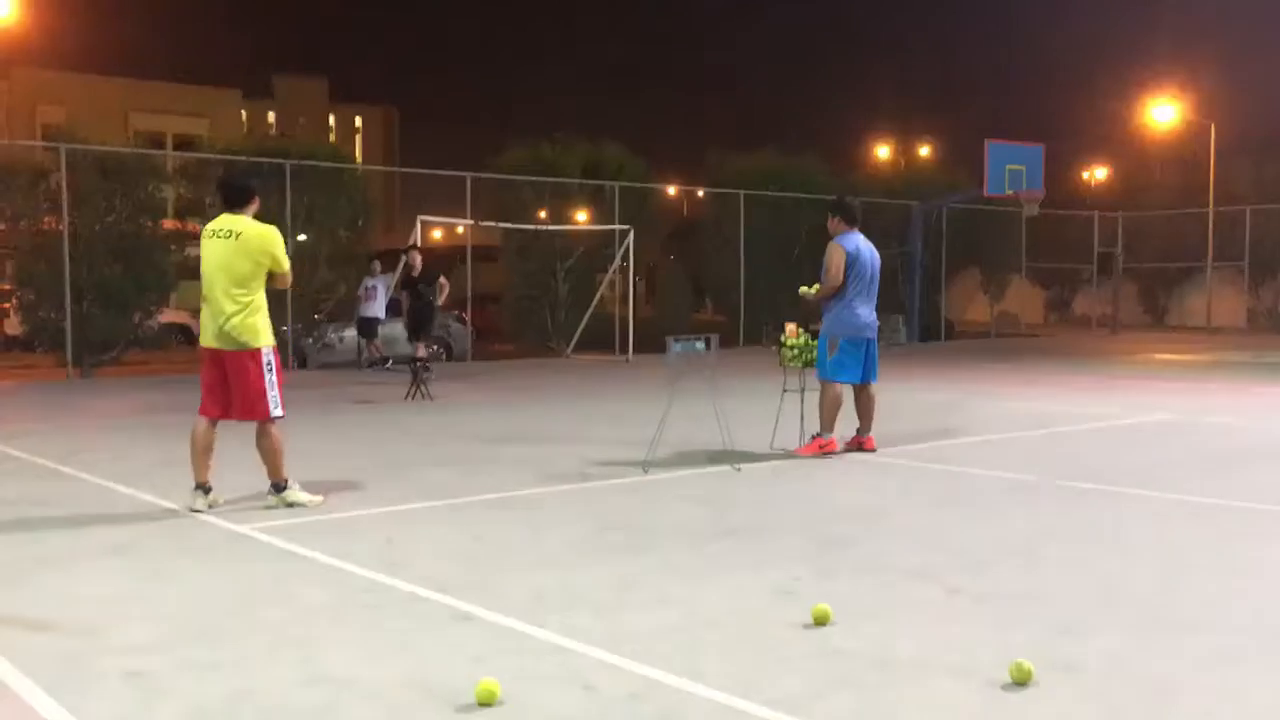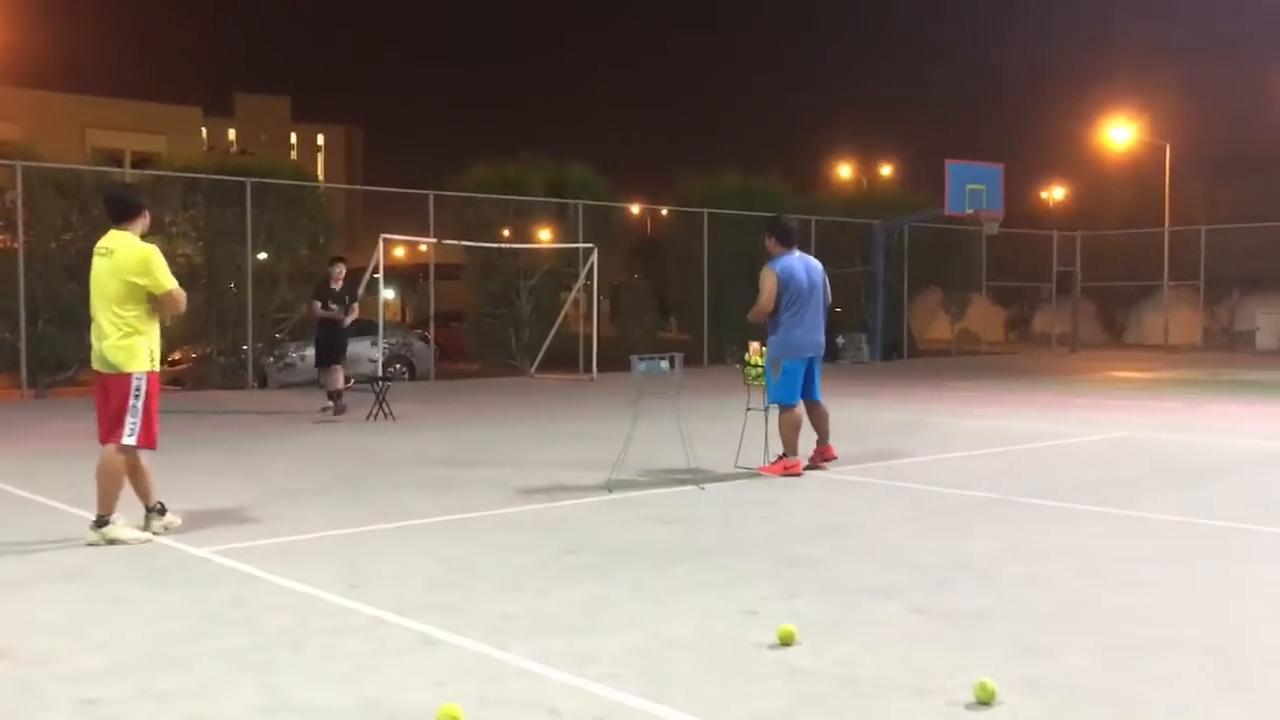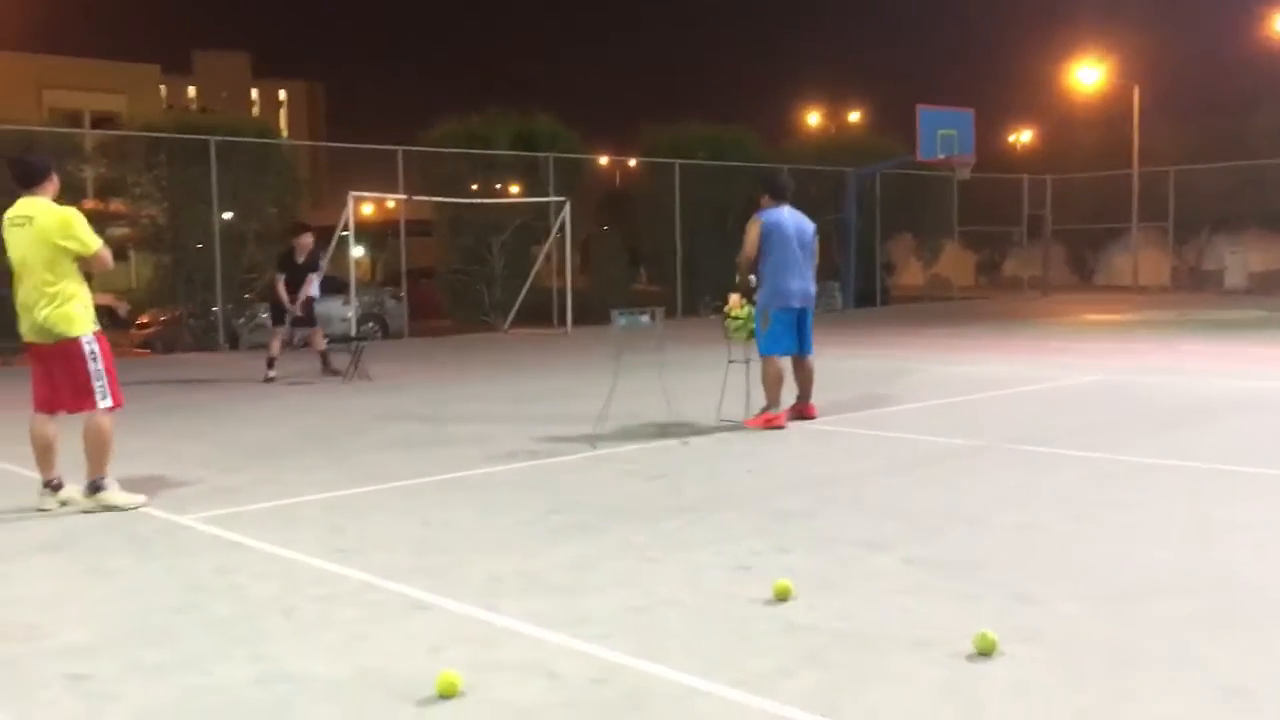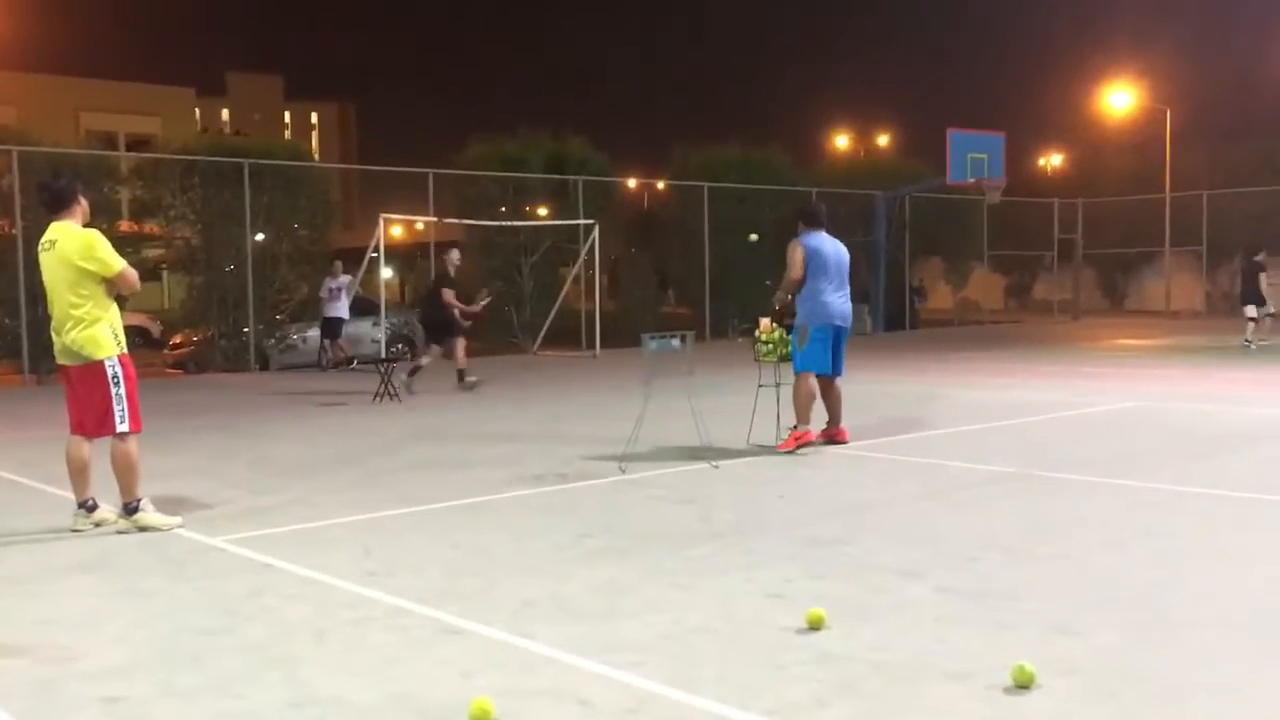
dt=1s
person 1, frame 1
left shoulder: (209, 231)
right shoulder: (265, 234)
right elbow: (284, 281)
left wrist: (253, 277)
left hip: (212, 336)
right hip: (250, 336)
left knee: (207, 414)
right knee: (268, 416)
left ankle: (201, 489)
right ankle: (280, 487)
person 1, frame 2
left shoulder: (103, 248)
right shoulder: (143, 253)
right elbow: (177, 304)
left wrist: (150, 298)
right wrist: (159, 298)
left hip: (107, 356)
right hip: (132, 359)
left knee: (123, 441)
right knee: (122, 442)
left ankle: (155, 510)
right ankle: (104, 522)
person 1, frame 3
right shoulder: (63, 217)
right elbow: (104, 262)
left hip: (35, 326)
right hip: (72, 324)
left knee: (44, 410)
right knee: (101, 405)
left ankle: (51, 487)
right ankle: (99, 486)
person 1, frame 4
left shoulder: (47, 243)
right shoulder: (86, 239)
right elbow: (131, 282)
left wrist: (104, 283)
right wrist: (111, 277)
left hip: (69, 347)
right hip: (99, 346)
left knee: (80, 431)
right knee: (124, 430)
left ankle: (86, 508)
right ankle: (133, 508)
person 2, frame 1
left shoulder: (838, 245)
right shoulder: (870, 247)
left elbow: (834, 281)
left wrist: (815, 296)
right wrist: (823, 293)
left hip: (841, 324)
right hip: (866, 323)
left knee: (831, 380)
right knee: (863, 382)
left ankle: (826, 439)
right ankle: (864, 437)
person 2, frame 2
left shoulder: (773, 269)
right shoulder: (816, 264)
left elbow: (764, 308)
right elbow: (827, 300)
left wrist: (751, 317)
left hip: (786, 345)
right hip: (814, 342)
left knee: (787, 403)
right knee: (812, 398)
left ankle: (790, 460)
right ankle: (824, 447)
person 2, frame 3
left shoulder: (761, 220)
right shoulder: (807, 222)
left elbow: (748, 255)
right elbow: (814, 261)
left wrist: (743, 274)
left hip: (775, 295)
right hip: (805, 293)
left knee: (771, 353)
right knee: (801, 353)
left ankle: (773, 412)
right ankle: (805, 404)
person 2, frame 4
left shoulder: (800, 243)
right shoulder: (841, 248)
left elbow: (795, 276)
left wrist: (783, 293)
left hip: (815, 315)
right hip: (841, 315)
left knee: (806, 372)
right knee: (828, 375)
left ankle: (802, 430)
right ankle: (835, 429)
